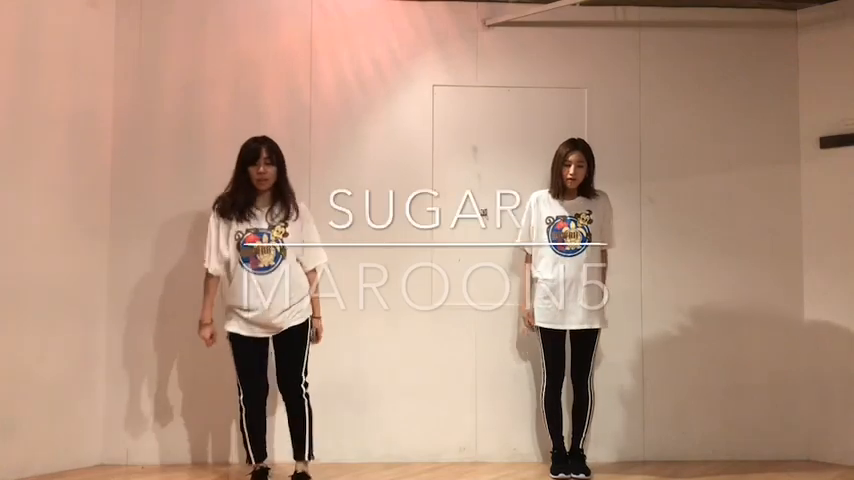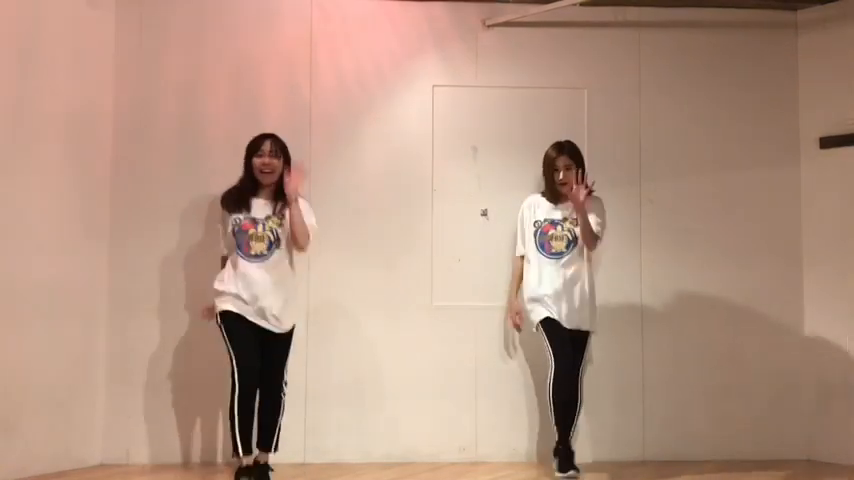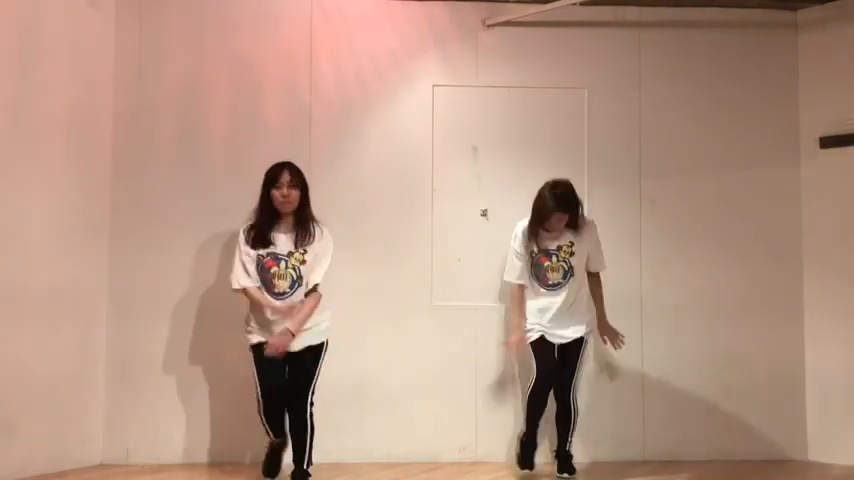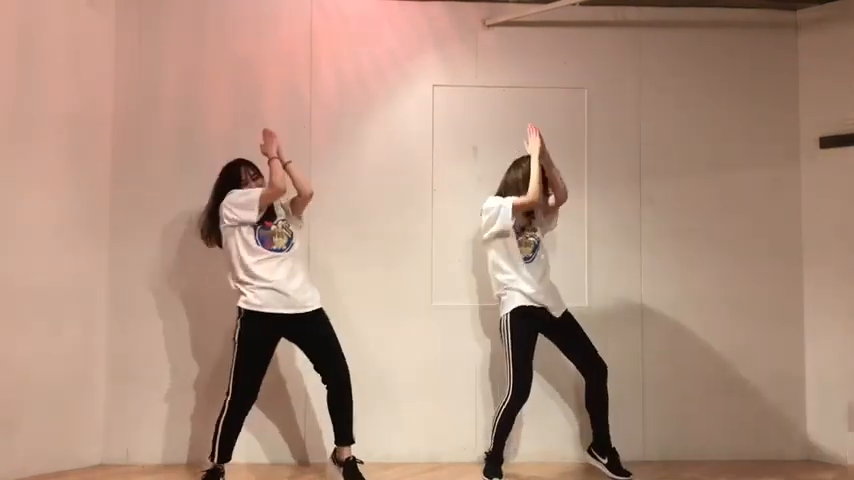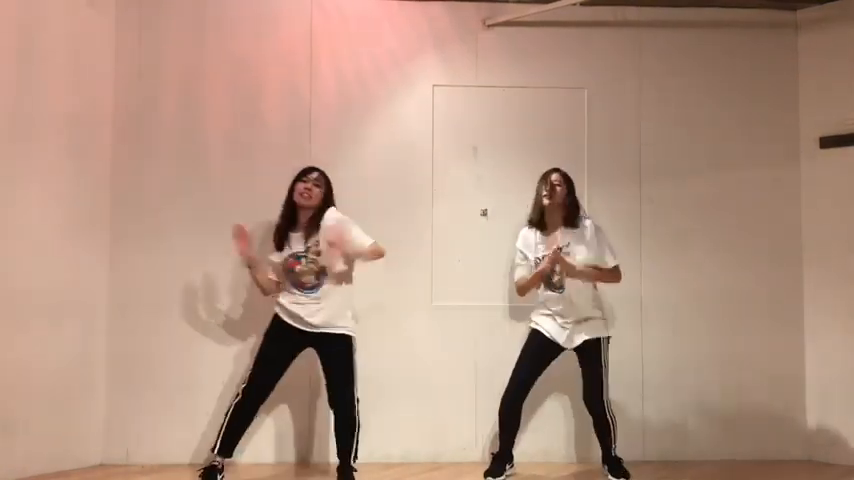
dt=1s
person 1, frame 1
left shoulder: (296, 212)
right shoulder: (226, 212)
left elbow: (312, 269)
right elbow: (215, 269)
left wrist: (317, 314)
right wrist: (206, 317)
left hip: (292, 317)
right hip: (244, 320)
left knee: (294, 391)
right knee: (251, 396)
person 1, frame 2
left shoulder: (294, 205)
right shoulder: (233, 203)
left elbow: (302, 243)
left wrist: (293, 196)
right wrist: (217, 295)
left hip: (277, 309)
right hip: (236, 305)
left knee: (273, 386)
right knee: (245, 376)
person 1, frame 3
left shoulder: (317, 236)
right shoulder: (251, 236)
left elbow: (316, 290)
right elbow: (246, 288)
left wrist: (290, 330)
right wrist: (274, 316)
left hip: (308, 335)
right hip: (264, 332)
left knee: (299, 401)
right knee: (271, 394)
right ankle: (277, 440)
person 1, frame 4
left shoulder: (280, 210)
right shoulder: (233, 204)
left elbow: (306, 193)
right elbow: (280, 187)
left wrist: (279, 157)
right wrist: (275, 156)
left hip: (303, 306)
right hip: (258, 310)
left knee: (338, 375)
right knee: (242, 392)
person 1, frame 5
left shoulder: (332, 220)
right shoulder: (284, 236)
left elbow: (377, 250)
right elbow: (269, 287)
left wrist: (348, 252)
right wrist: (249, 262)
left hip: (334, 327)
right hip: (289, 322)
left knee: (343, 399)
right knee: (253, 390)
person 2, frame 1
left shoulder: (600, 202)
right shoulder: (539, 201)
left elbow: (604, 252)
right elbow: (530, 255)
left wrist: (601, 292)
right wrist: (526, 301)
left hip: (587, 308)
right hip: (549, 306)
left knee: (582, 380)
right knee: (553, 380)
left ankle: (577, 452)
right ankle: (558, 452)
person 2, frame 2
left shoulder: (591, 204)
right shoulder: (531, 206)
left elbow: (592, 244)
right elbow: (522, 255)
left wrist: (580, 208)
right wrist: (514, 298)
left hip: (578, 304)
right hip: (542, 301)
left knee: (572, 376)
right knee: (560, 366)
left ankle: (563, 449)
right ankle: (564, 442)
person 2, frame 3
left shoulder: (586, 230)
right shoulder: (524, 231)
left elbow: (593, 273)
right elbow: (517, 283)
left wrist: (603, 321)
right wrist: (517, 327)
left hip: (575, 322)
right hip: (540, 321)
left knee: (565, 387)
right knee: (544, 378)
left ankle: (565, 454)
right ankle: (528, 440)
person 2, frame 4
left shoulder: (535, 214)
right shoulder: (494, 207)
left elbow: (559, 197)
right elbow: (533, 198)
left wrist: (543, 153)
right wrist: (534, 155)
left hip: (549, 303)
right hip: (517, 306)
left knee: (596, 369)
right knee: (520, 388)
left ankle: (601, 448)
person 2, frame 5
left shoulder: (587, 229)
right shoulder: (528, 236)
left elbow: (615, 274)
right elbow: (520, 287)
left wrist: (574, 270)
right wrist: (543, 269)
left hip: (589, 325)
right hip: (546, 326)
left knee: (596, 401)
right knee: (514, 393)
